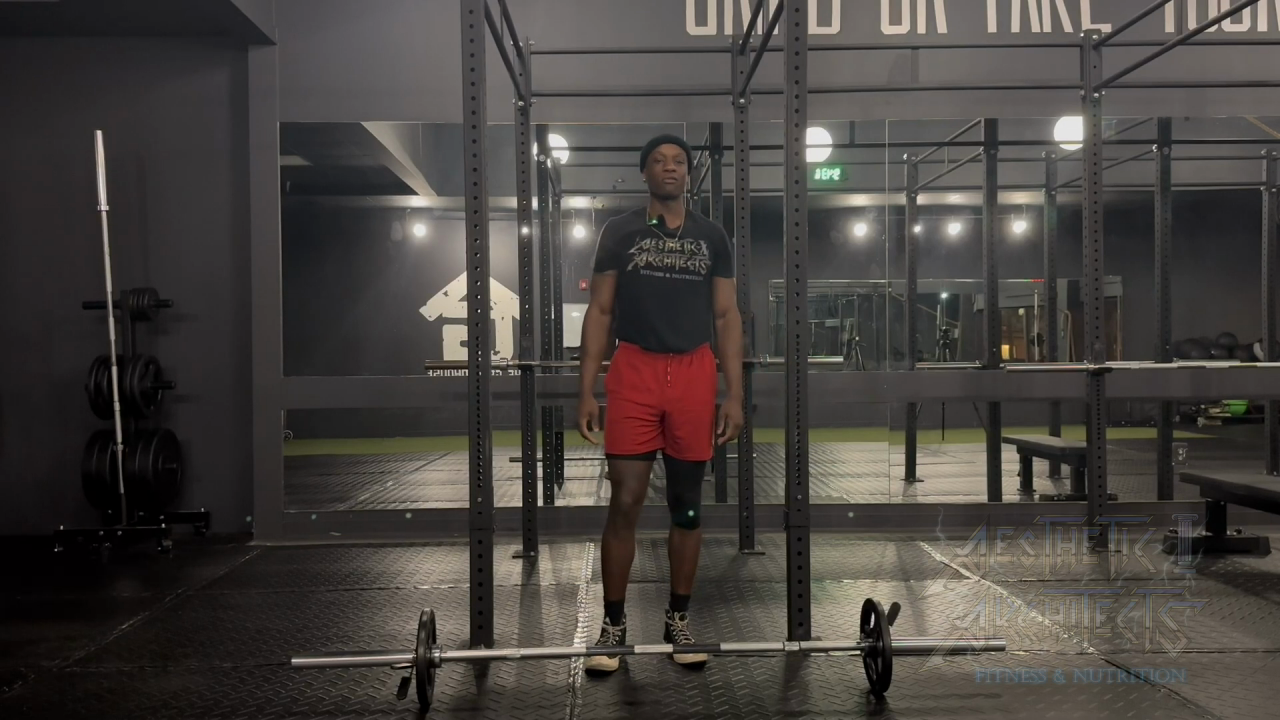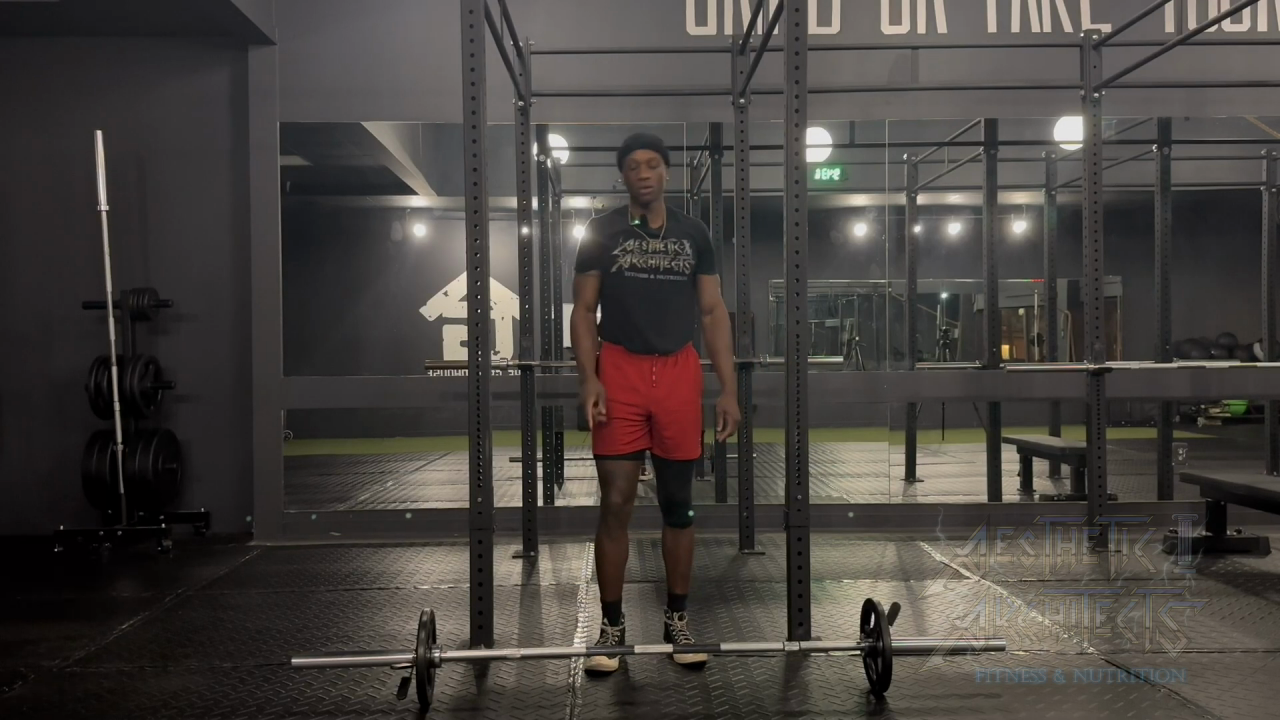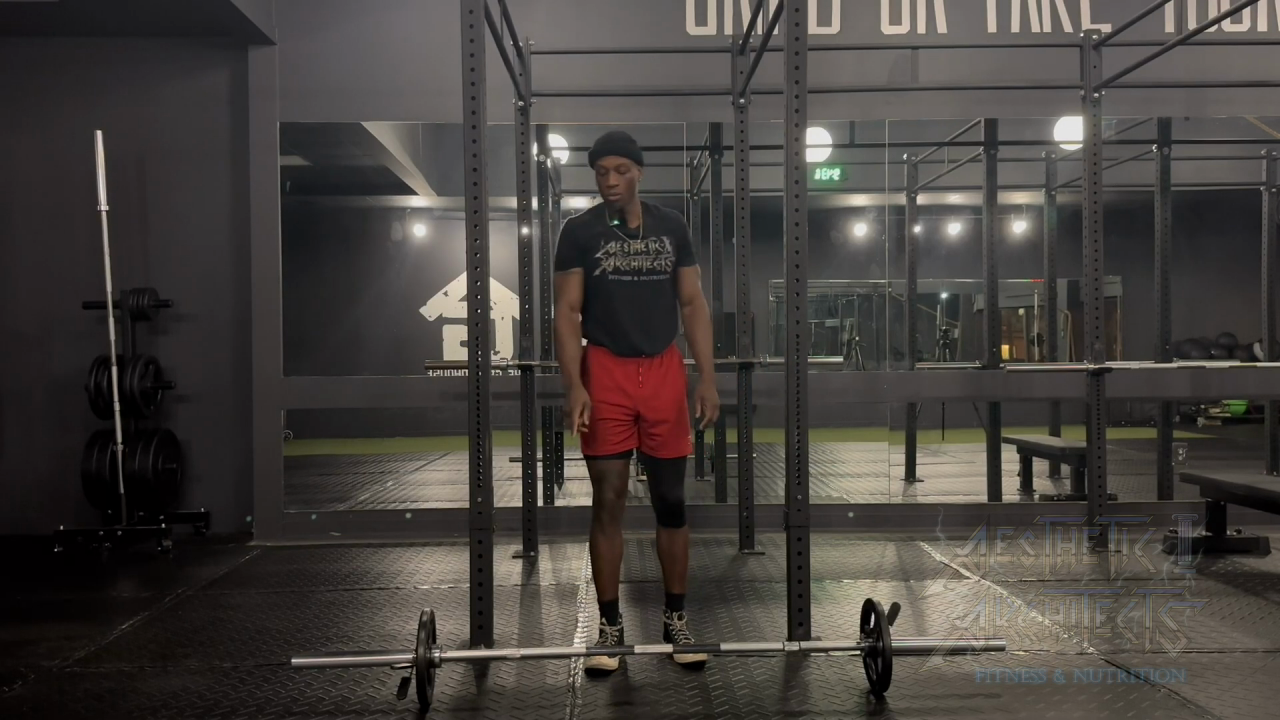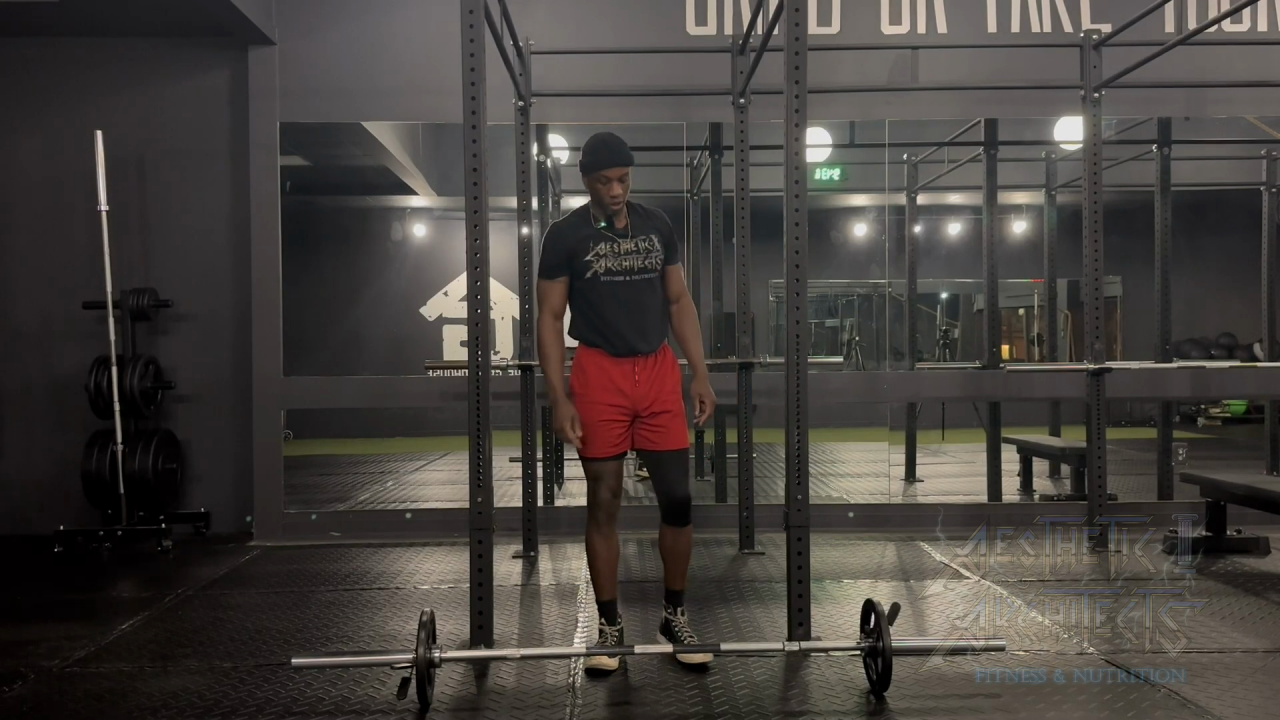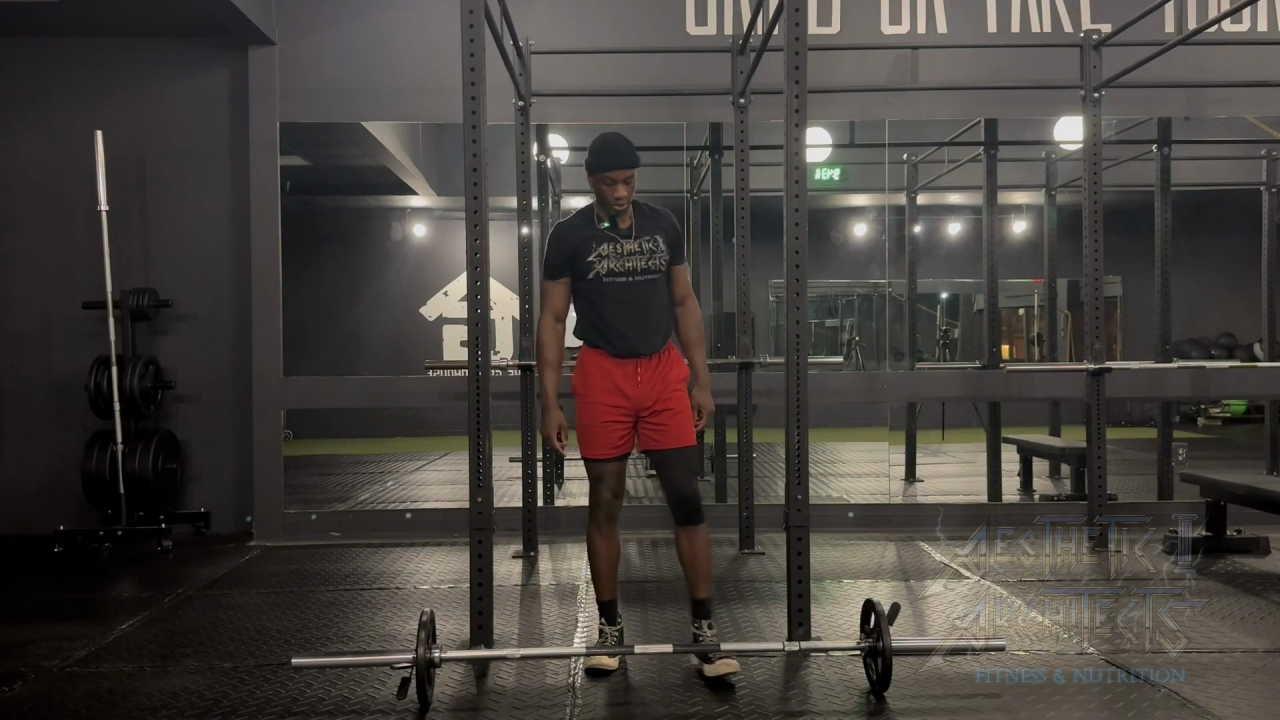
dt=0.3s
person 1, frame 1
left shoulder: (712, 236)
right shoulder: (620, 232)
left elbow: (727, 316)
right elbow: (600, 312)
left wrist: (734, 393)
right wrist: (587, 389)
left hip: (695, 375)
right hip: (634, 374)
left knee: (686, 505)
right knee: (625, 504)
left ankle: (678, 619)
right ankle: (614, 623)
person 1, frame 2
left shoulder: (693, 233)
right shoulder: (601, 232)
left elbow: (712, 312)
right elbow: (583, 309)
left wrist: (728, 388)
right wrist: (590, 376)
left hip: (678, 375)
right hip: (619, 374)
left knee: (677, 503)
right knee: (616, 504)
left ankle: (677, 619)
right ankle: (612, 625)
person 1, frame 3
left shoulder: (672, 227)
right shoulder: (580, 231)
left elbow: (693, 304)
right elbow: (568, 311)
left wrist: (706, 377)
right wrist: (575, 385)
left hip: (664, 373)
right hip: (606, 375)
left knee: (671, 502)
right knee: (608, 504)
left ankle: (675, 618)
right ankle: (610, 625)
person 1, frame 4
left shoulder: (657, 225)
right shoulder: (565, 236)
left elbow: (679, 302)
right elbow: (550, 318)
left wrist: (700, 374)
right wrist: (559, 398)
left hip: (659, 372)
right hip: (599, 375)
left knee: (677, 499)
right knee: (604, 504)
left ankle: (674, 615)
right ankle: (610, 626)
person 1, frame 5
left shoulder: (663, 225)
right shoulder: (569, 235)
left elbow: (684, 303)
right elbow: (552, 319)
left wrist: (702, 380)
right wrist: (551, 403)
left hip: (664, 371)
right hip: (602, 375)
left knee: (686, 499)
right knee: (605, 503)
left ankle: (703, 626)
right ankle: (610, 626)
